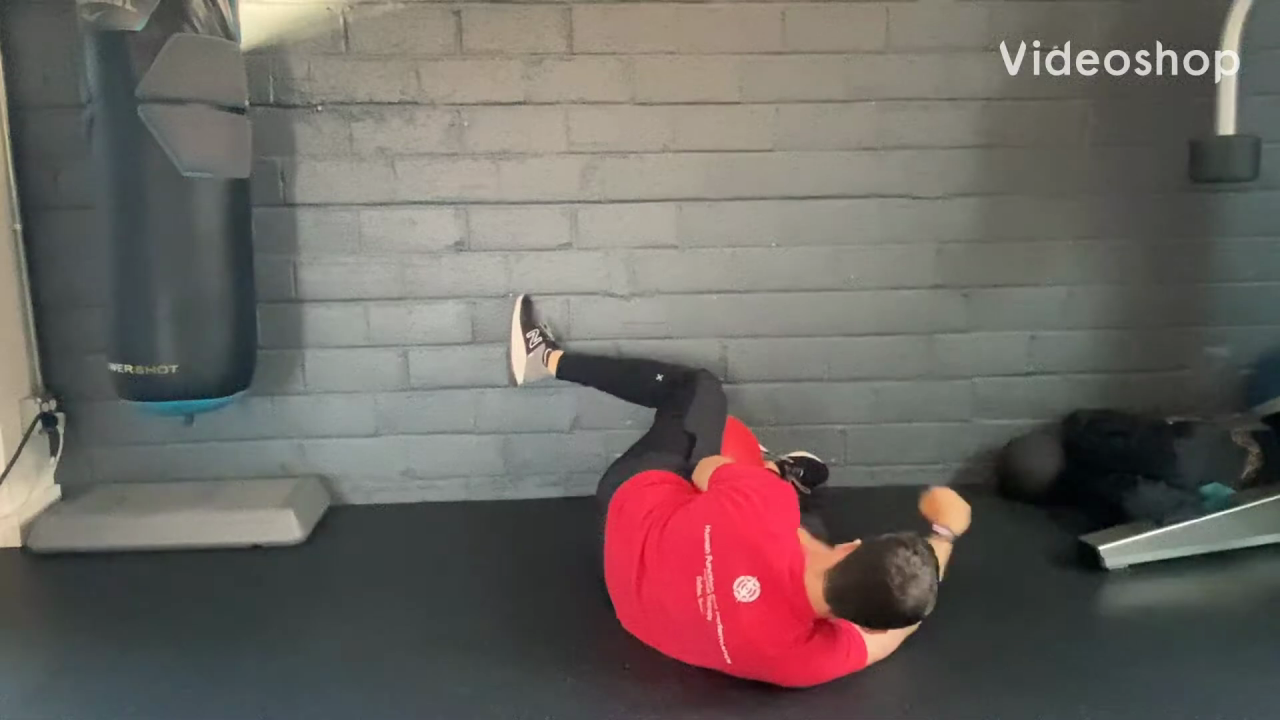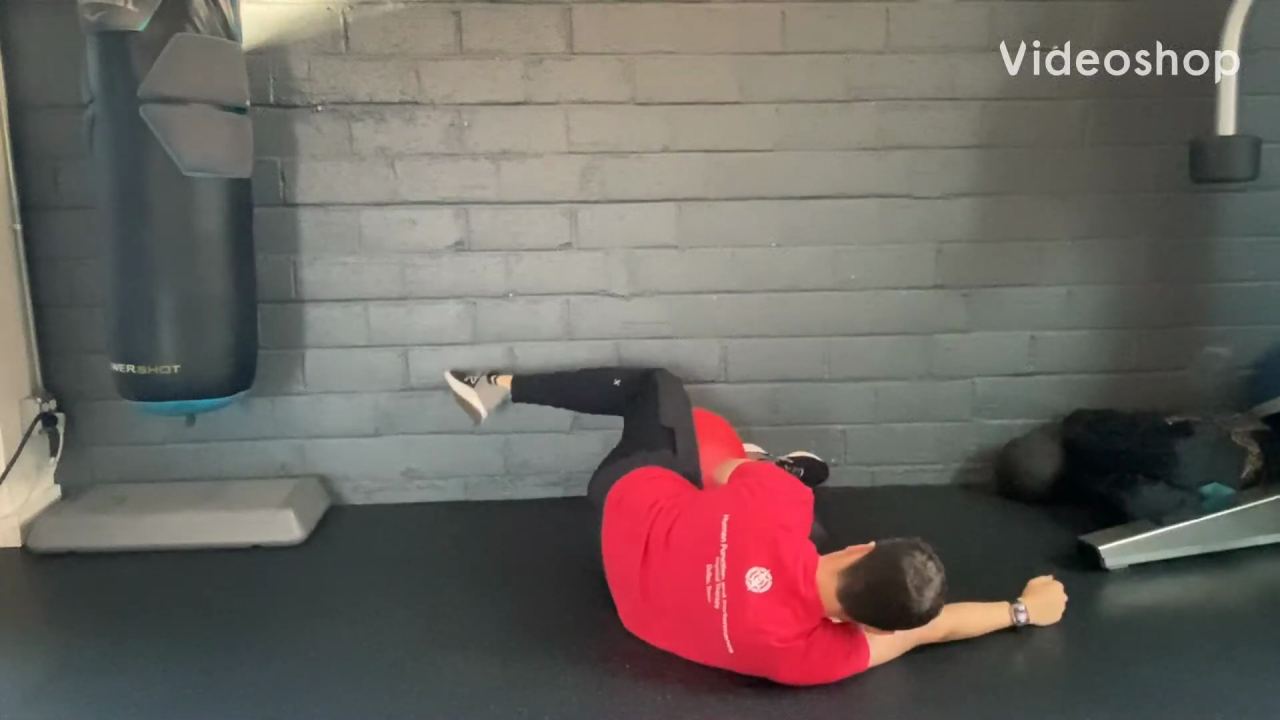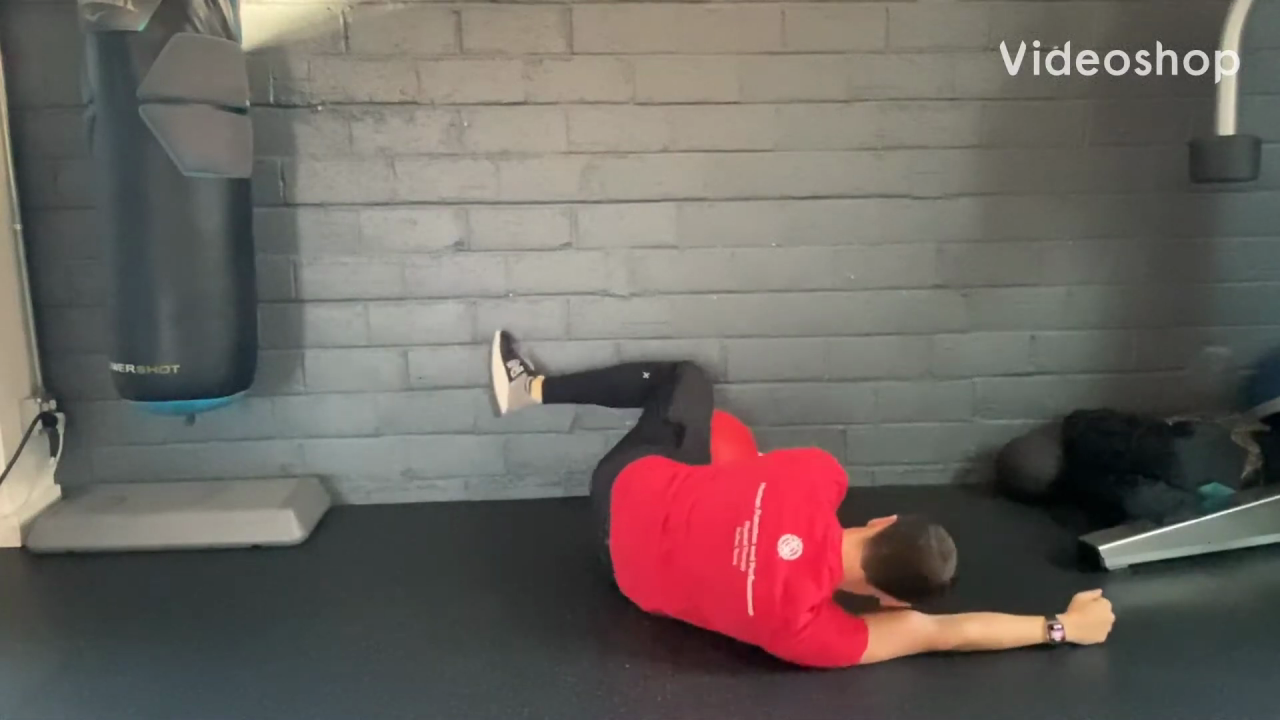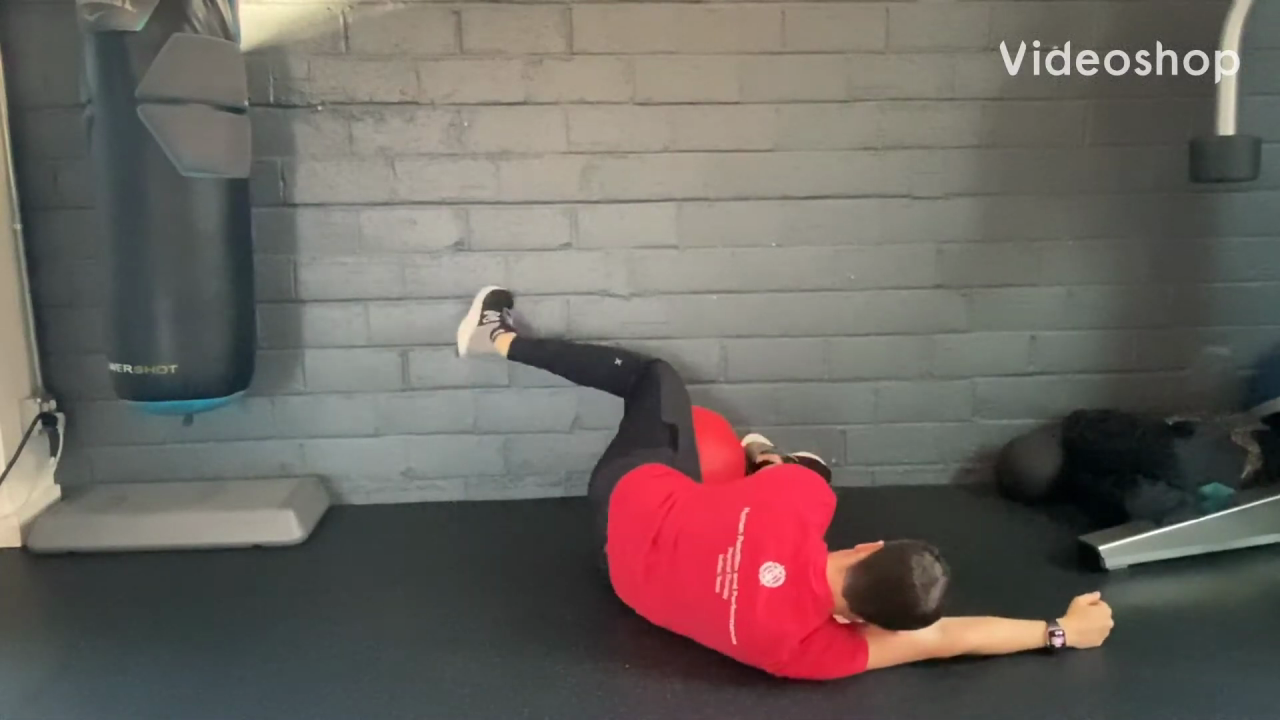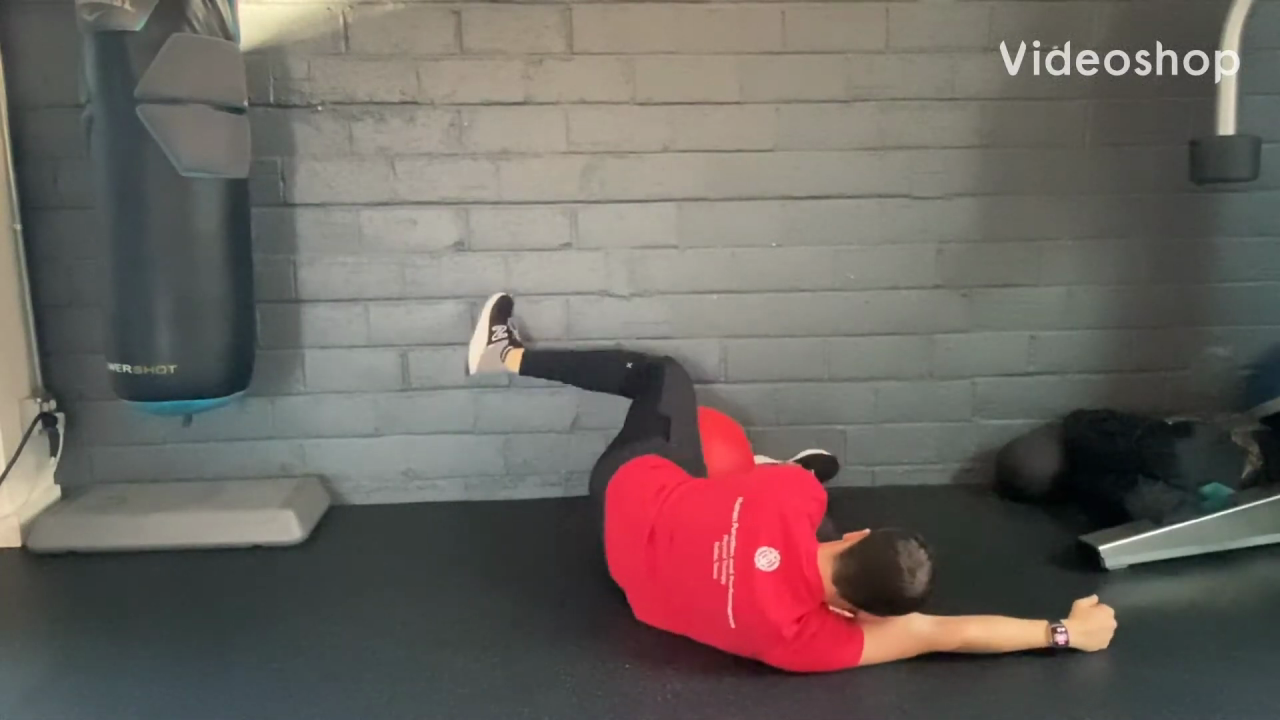
dt=0.7s
person 1, frame 1
left shoulder: (763, 504)
right shoulder: (810, 660)
left elbow: (704, 469)
right elbow: (901, 613)
right wrist: (942, 533)
left knee: (702, 386)
left ankle: (548, 360)
person 1, frame 2
left shoulder: (778, 504)
right shoulder: (807, 657)
left elbow: (725, 473)
right elbow: (924, 630)
right wrist: (1023, 610)
left hip: (632, 495)
left knee: (658, 386)
left ankle: (500, 386)
person 1, frame 3
left shoulder: (817, 475)
right shoulder: (803, 630)
right elbow: (942, 633)
right wrist: (1064, 627)
left hip: (637, 484)
right hip: (634, 544)
left knee: (684, 376)
left ankle: (530, 388)
person 1, frame 4
left shoulder: (798, 497)
right shoulder: (801, 650)
right elbow: (945, 642)
right wrist: (1062, 631)
left hip: (636, 491)
left knee: (655, 376)
left ankle: (502, 340)
person 1, frame 5
left shoulder: (791, 493)
right shoulder: (797, 639)
right elbow: (943, 634)
right wrist: (1067, 631)
left hip: (633, 484)
left knee: (665, 374)
left ankle: (508, 355)
